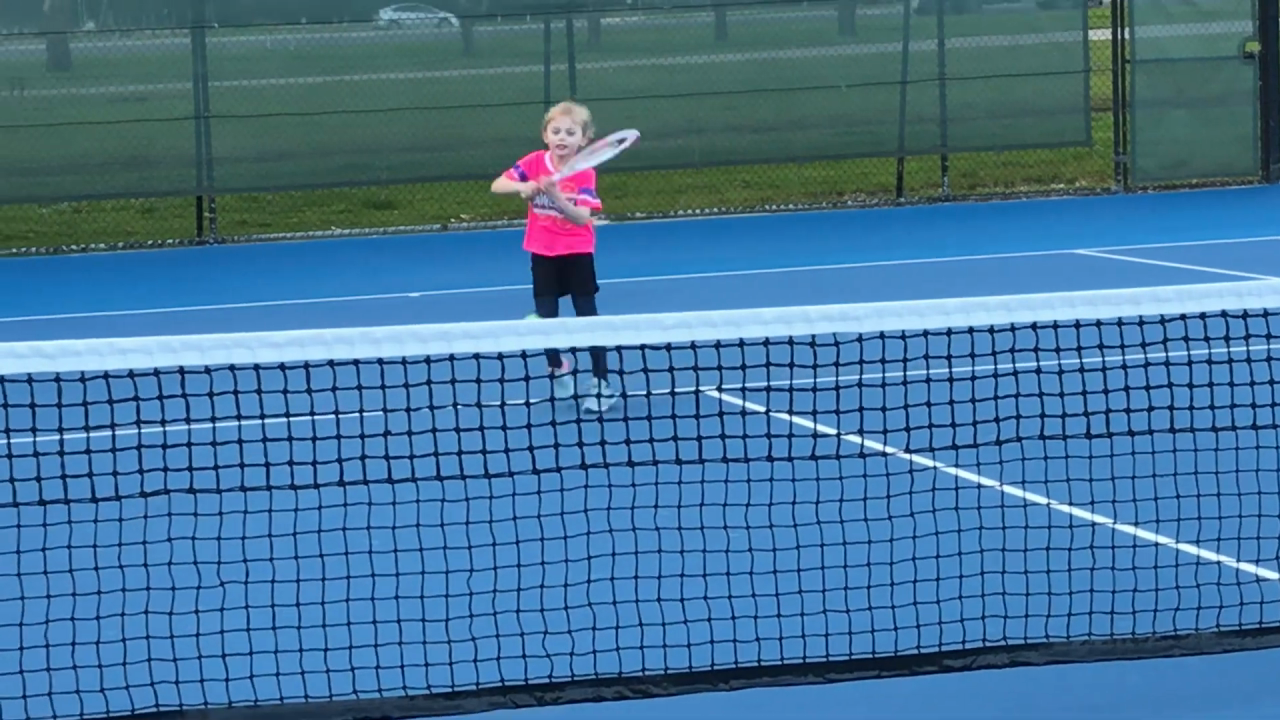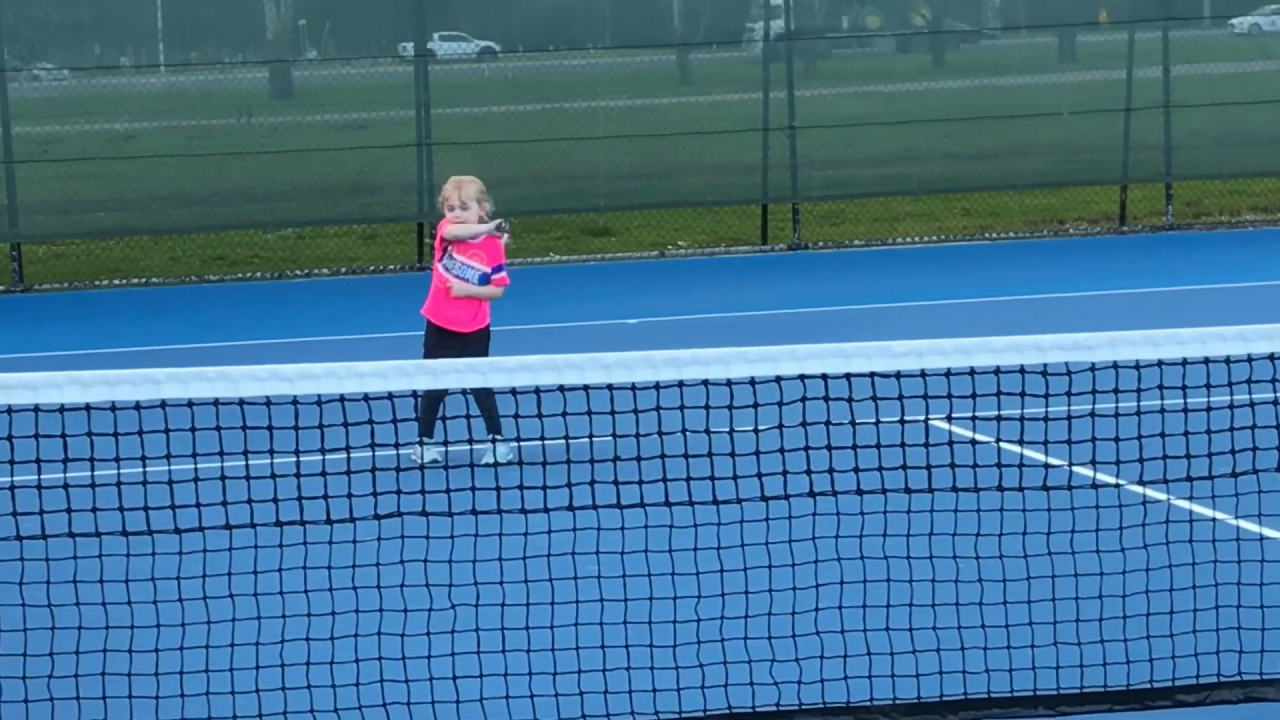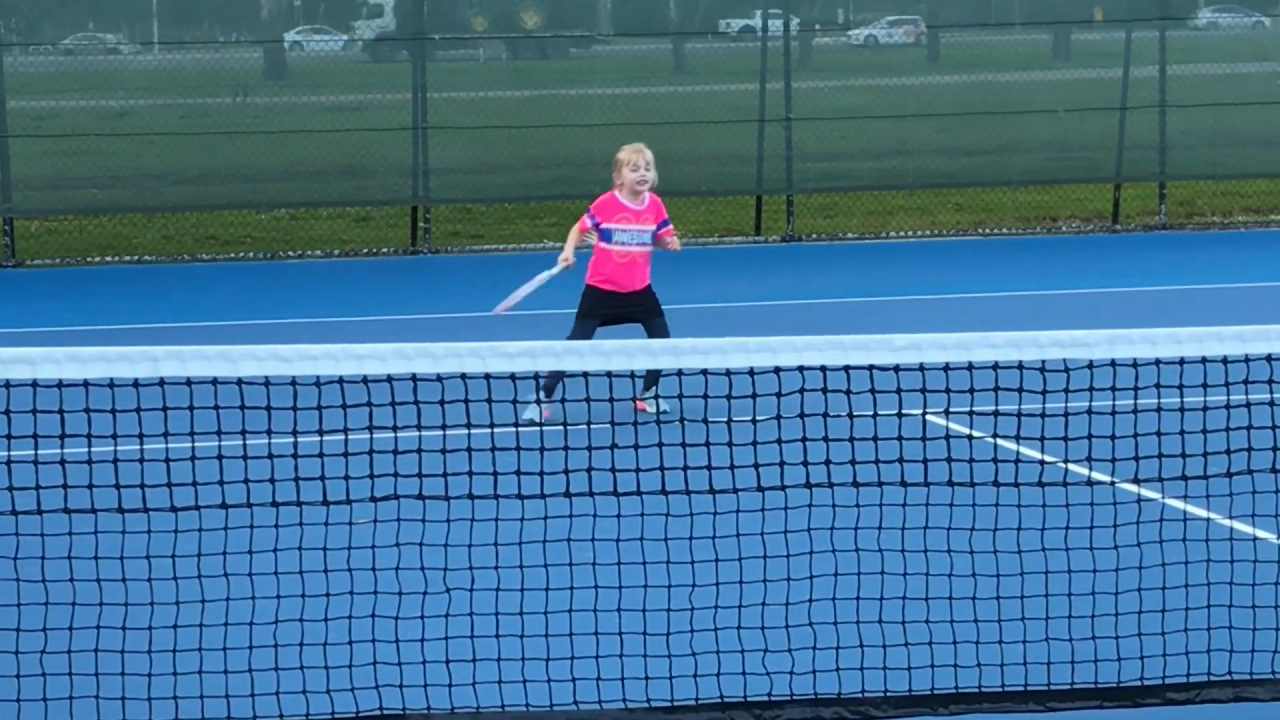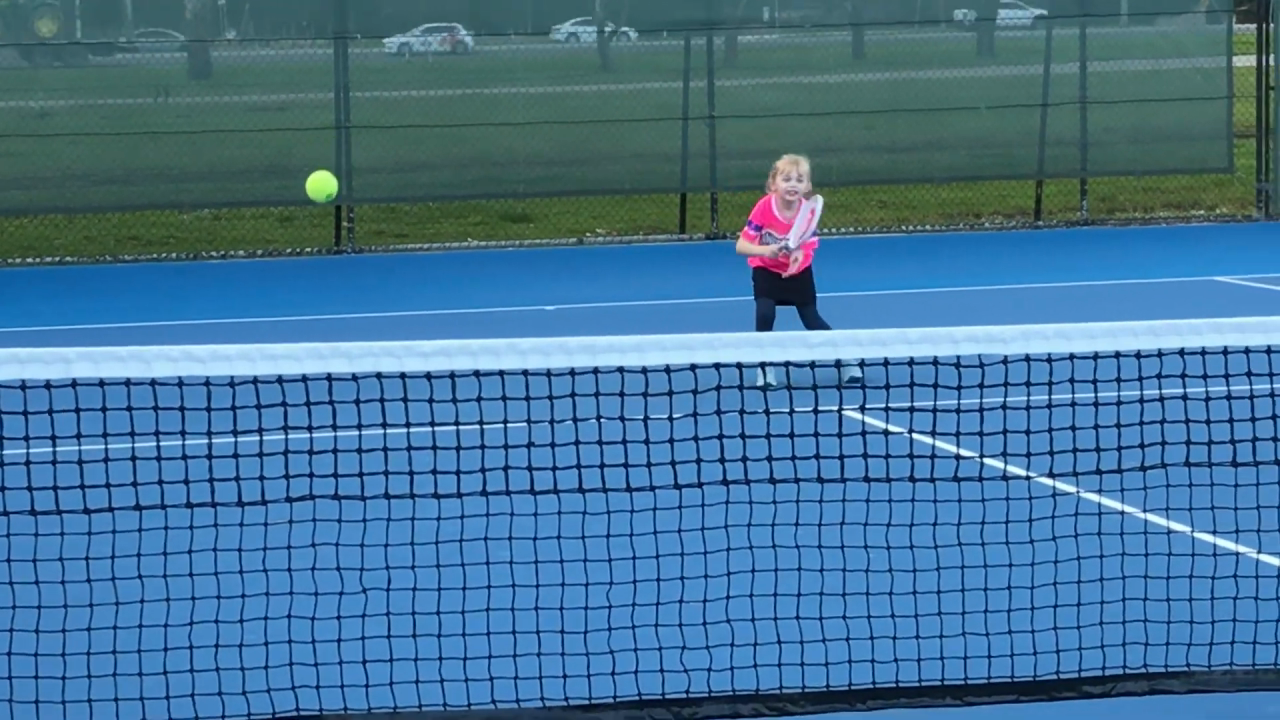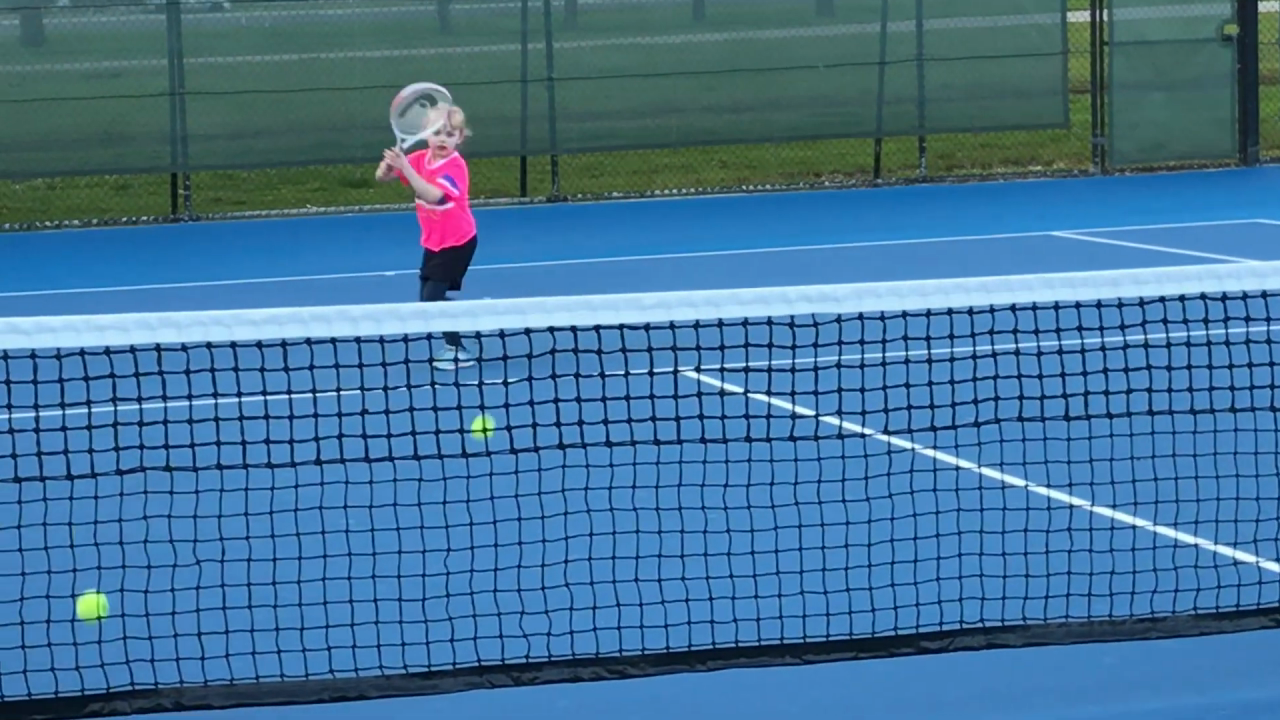
dt=1s
person 1, frame 1
left shoulder: (585, 173)
right shoulder: (534, 162)
left elbow: (585, 215)
right elbow: (497, 186)
left wrist: (566, 204)
right wrist: (522, 188)
left hip: (577, 254)
right hip: (544, 254)
left knee: (587, 317)
right knee: (545, 319)
left ankle: (602, 384)
right ankle: (559, 367)
person 1, frame 2
left shoulder: (494, 244)
right shoulder: (447, 228)
left elbow: (497, 289)
right elbow: (453, 233)
left wrist: (469, 289)
right wrist: (489, 226)
left hip: (474, 326)
right hip: (439, 324)
right knee: (434, 387)
left ankle: (497, 441)
right ankle: (425, 440)
person 1, frame 3
left shoulder: (655, 205)
right shoulder: (606, 203)
left elbow: (666, 236)
right elbow: (580, 228)
left wrist: (672, 243)
right wrist: (567, 252)
left hip: (637, 286)
right hip: (601, 285)
left knee: (661, 338)
right knee: (575, 342)
left ankle: (648, 393)
right ankle: (541, 399)
person 1, frame 4
right shoulder: (763, 208)
left elbow: (806, 250)
right elbow: (741, 245)
left wrist: (797, 260)
right wrist: (765, 250)
left hip: (798, 271)
right hip: (767, 270)
left knee: (812, 320)
right knee: (765, 314)
left ankle: (846, 363)
right ankle: (764, 367)
person 1, frame 5
left shoulder: (456, 166)
right shoulder: (419, 159)
left elbow: (432, 197)
right elbow: (382, 177)
left wrist: (406, 172)
right wrist: (388, 165)
left hip: (457, 243)
right hip: (432, 242)
left knee: (432, 296)
right knee: (428, 298)
left ankle: (458, 349)
